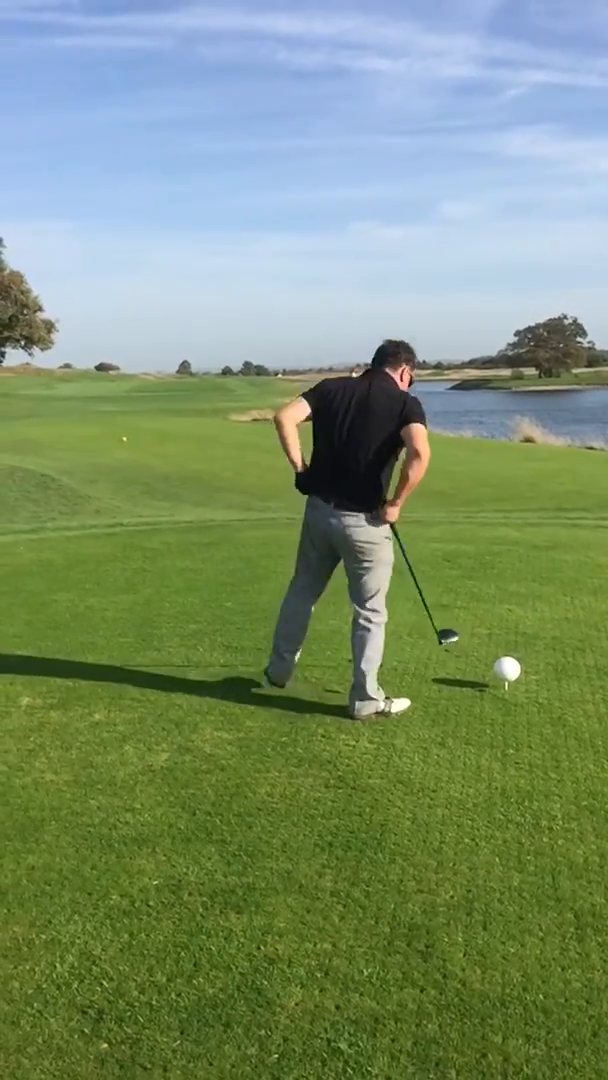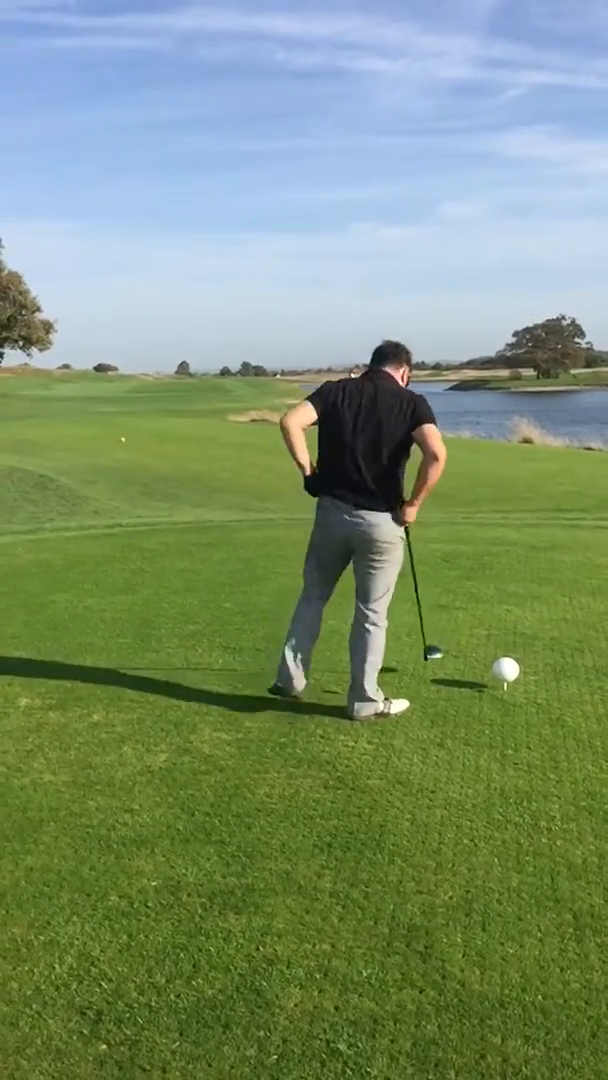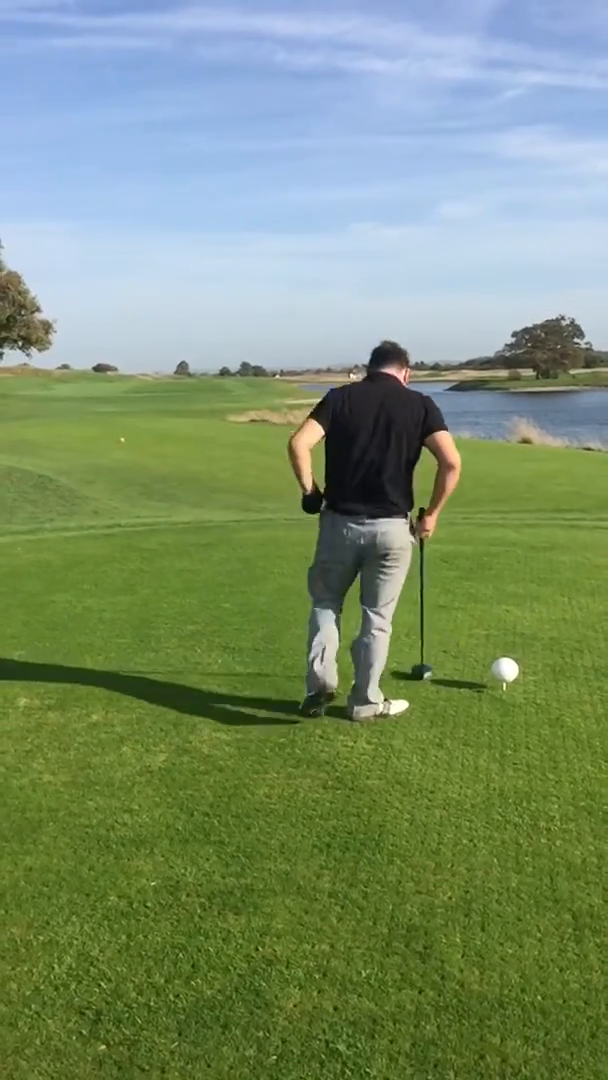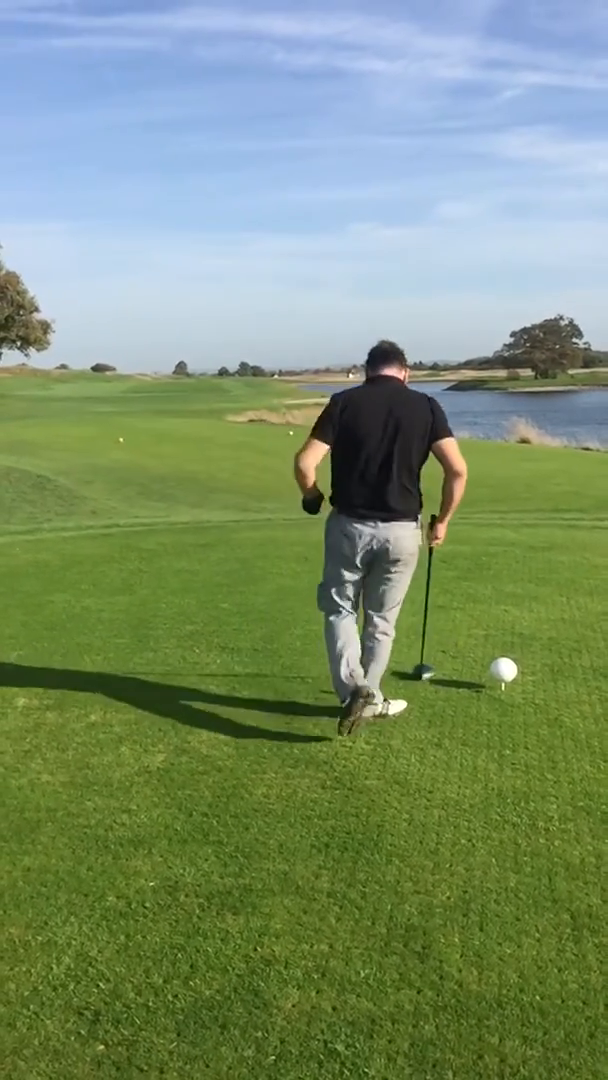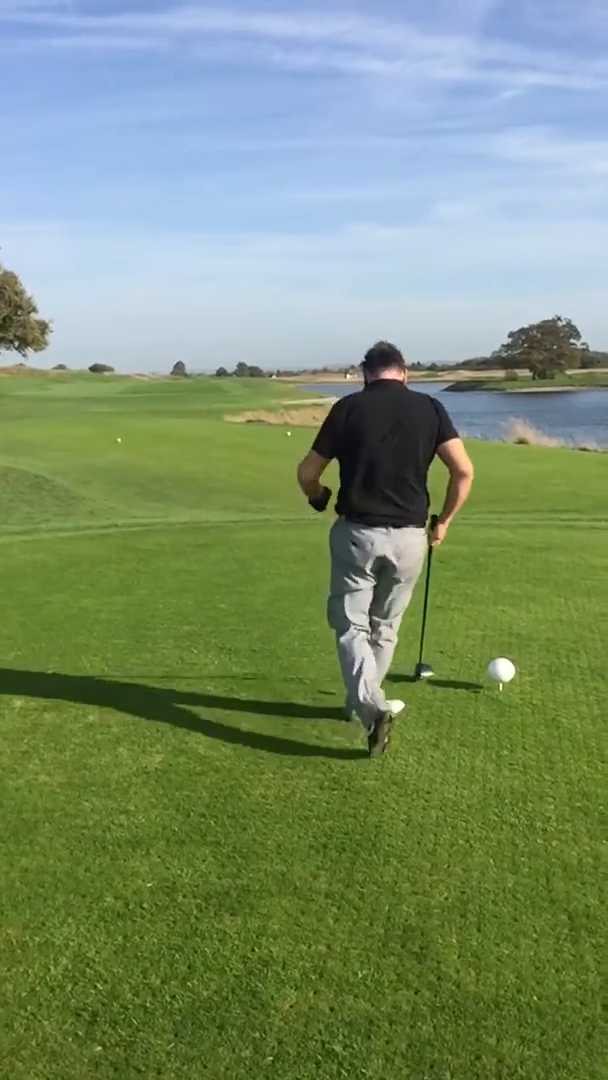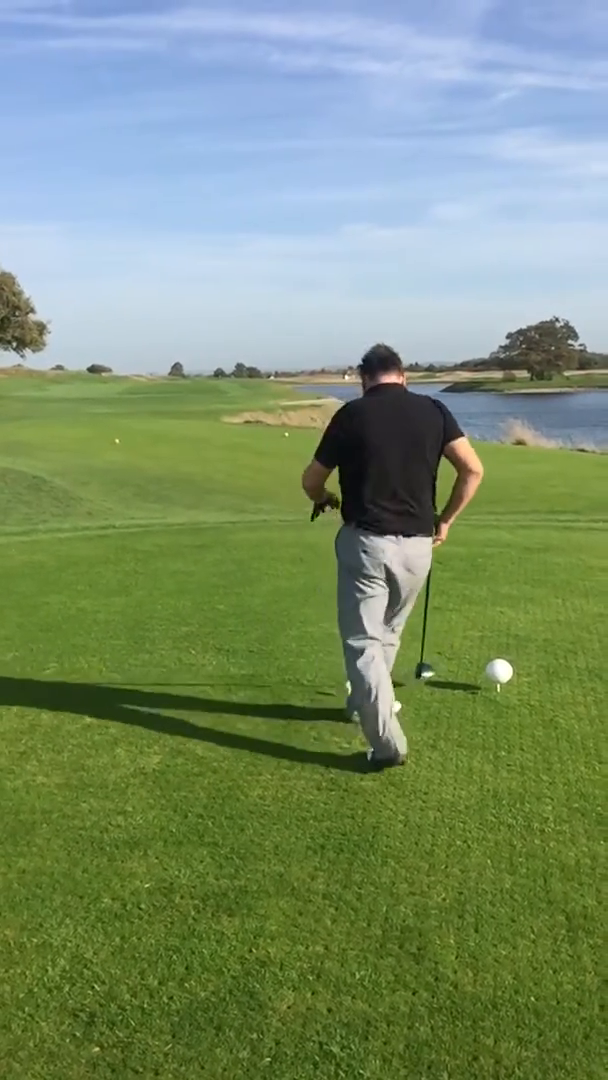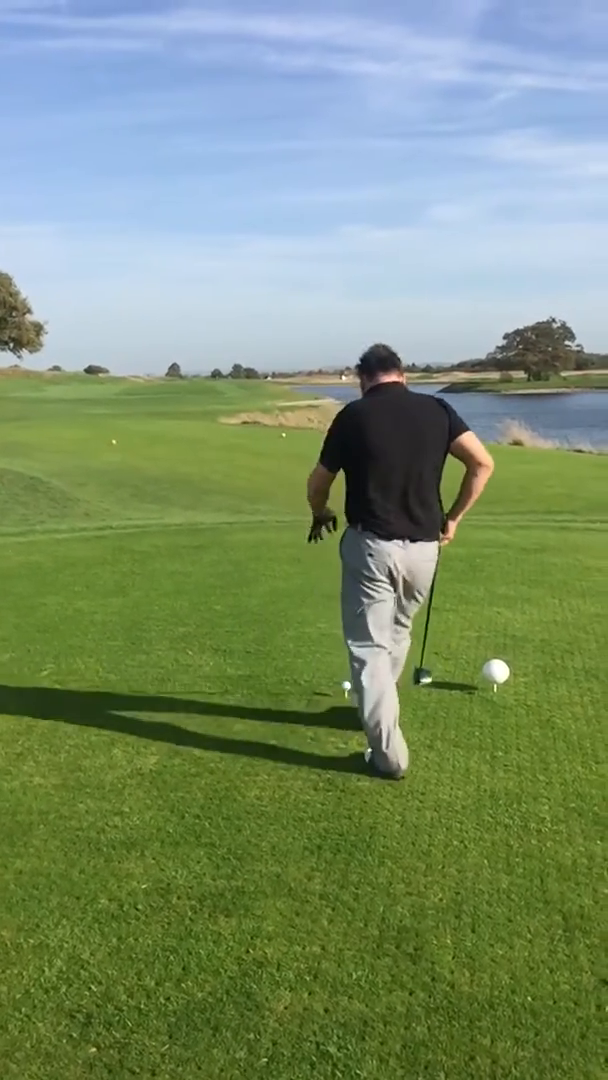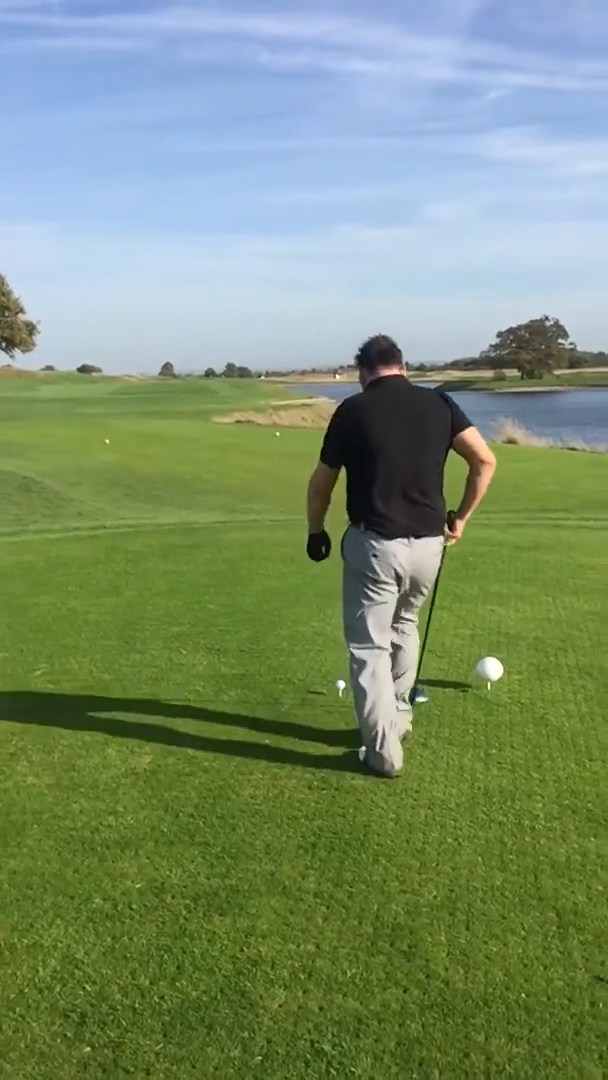
dt=0.1s
person 1, frame 1
left shoulder: (331, 389)
right shoulder: (405, 402)
left elbow: (285, 417)
right elbow: (420, 453)
left wrist: (300, 468)
right wrist: (396, 502)
left hip: (320, 509)
right hip: (364, 519)
left knee: (303, 588)
right knee: (370, 612)
left ankle: (279, 668)
right ankle: (366, 699)
person 1, frame 2
left shoulder: (334, 391)
right shoulder: (412, 402)
left elbow: (290, 423)
right elbow: (436, 454)
left wrist: (308, 472)
right wrist: (413, 503)
left hip: (333, 512)
right hip: (381, 519)
left knee: (313, 595)
right knee: (372, 615)
left ankle: (290, 677)
right ankle: (365, 700)
person 1, frame 3
left shoulder: (339, 398)
right shoulder: (421, 405)
left elbow: (298, 443)
right elbow: (451, 462)
left wrist: (309, 490)
right wrist: (432, 513)
left hip: (340, 521)
right hip: (392, 526)
left knee: (325, 603)
right knee: (377, 618)
left ankle: (320, 678)
right ankle: (365, 701)
person 1, frame 4
left shoulder: (344, 402)
right shoulder: (425, 406)
left elbow: (304, 463)
right elbow: (457, 470)
left wrist: (311, 496)
right wrist: (442, 520)
left hip: (350, 526)
right hip: (400, 530)
left knee: (338, 610)
right knee: (380, 621)
left ankle: (351, 687)
right ankle: (370, 696)
person 1, frame 5
left shoulder: (348, 407)
right shoulder: (430, 408)
left elbow: (307, 472)
right elbow: (463, 471)
left wrist: (318, 496)
right wrist: (444, 520)
left hip: (356, 533)
right hip: (408, 536)
left knee: (350, 627)
right knee: (385, 626)
left ankle: (368, 706)
right ankle: (370, 705)
person 1, frame 6
left shoulder: (350, 415)
right shoulder: (433, 411)
left elbow: (311, 480)
right elbow: (473, 469)
left wrist: (323, 500)
right wrist: (446, 519)
left hip: (365, 543)
right hip: (416, 544)
left knee: (363, 641)
right knee: (388, 631)
left ankle: (386, 739)
right ankle: (370, 706)
person 1, frame 7
left shoulder: (352, 415)
right shoulder: (437, 410)
left elbow: (317, 485)
right elbow: (482, 463)
left wrist: (320, 515)
right wrist: (454, 517)
left hip: (370, 546)
right hip: (422, 547)
left knee: (368, 649)
right knee: (397, 633)
left ankle: (388, 752)
right ankle: (379, 714)
person 1, frame 8
left shoulder: (352, 411)
right shoulder: (439, 403)
left elbow: (320, 485)
right elbow: (485, 462)
left wrist: (316, 531)
right wrist: (462, 518)
left hip: (374, 545)
right hip: (427, 544)
left knee: (369, 648)
right knee: (403, 628)
left ankle: (383, 752)
right ankle: (397, 710)
